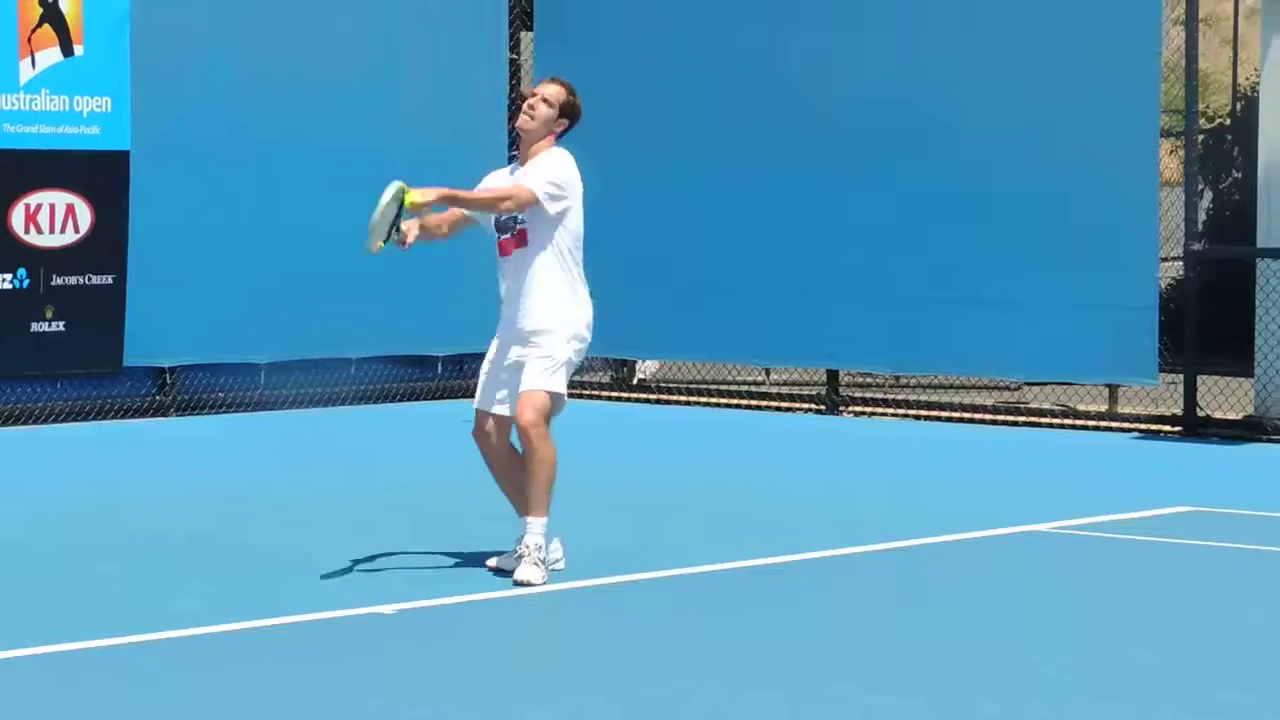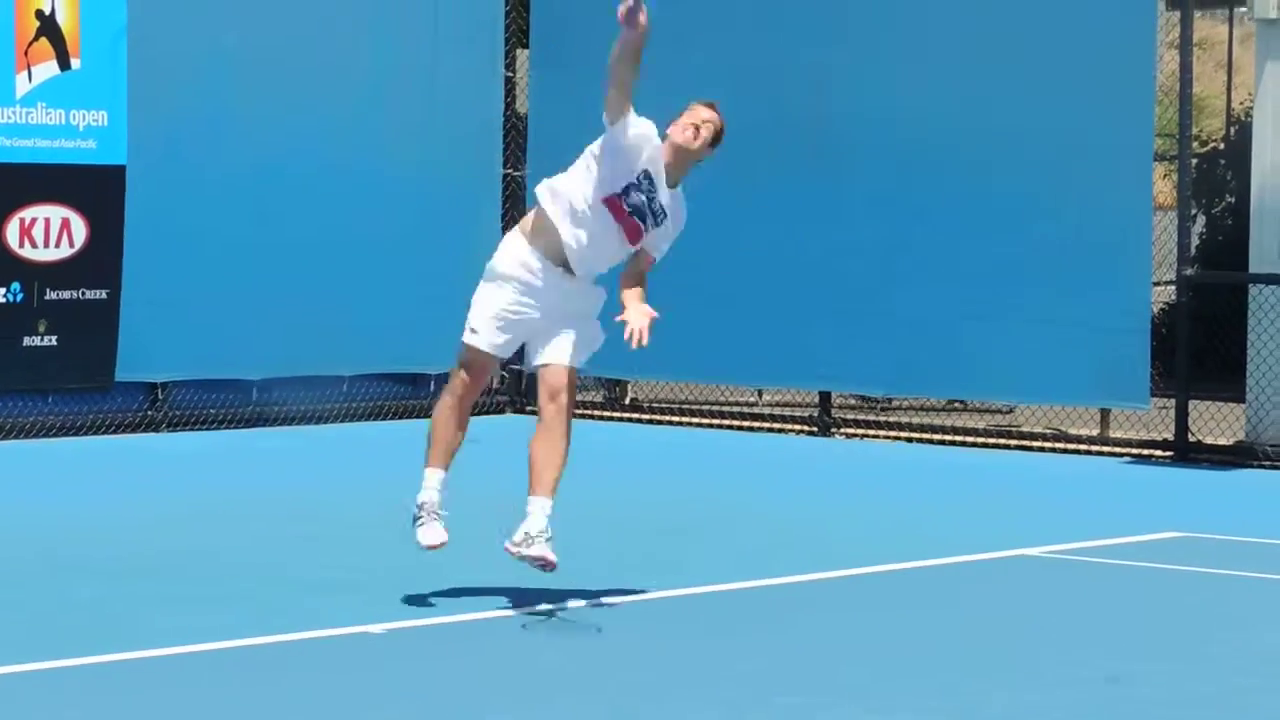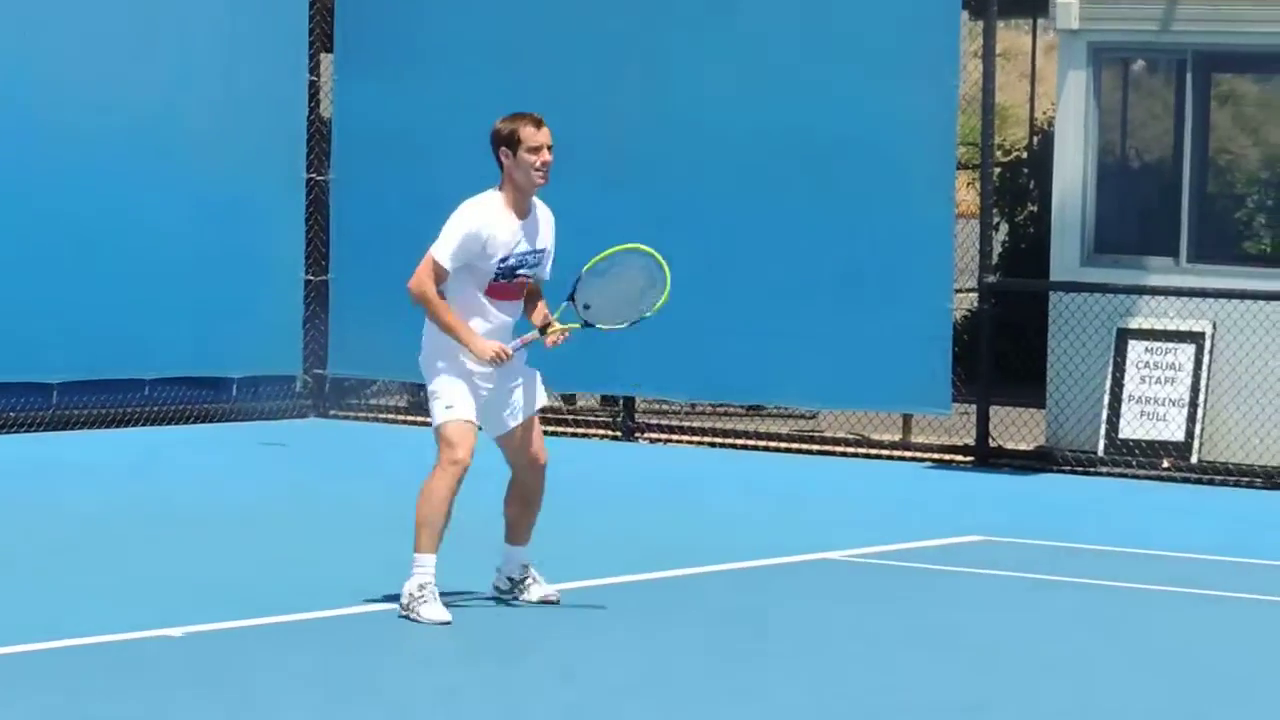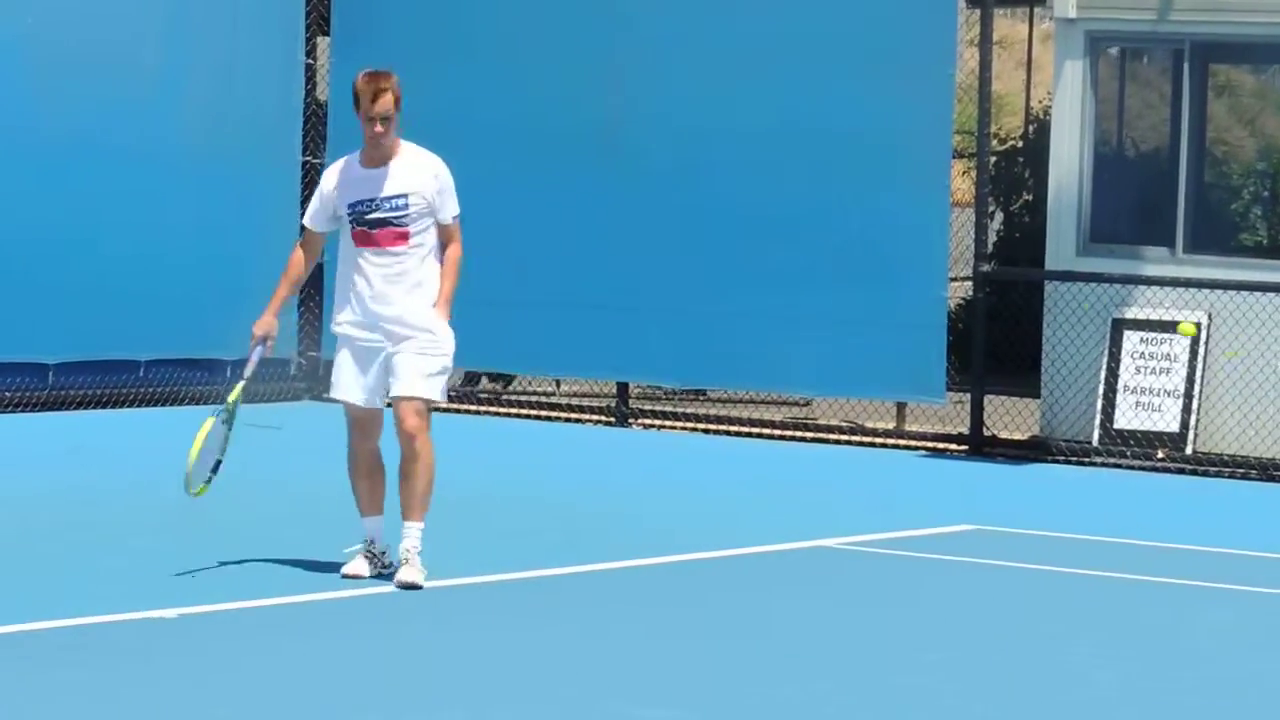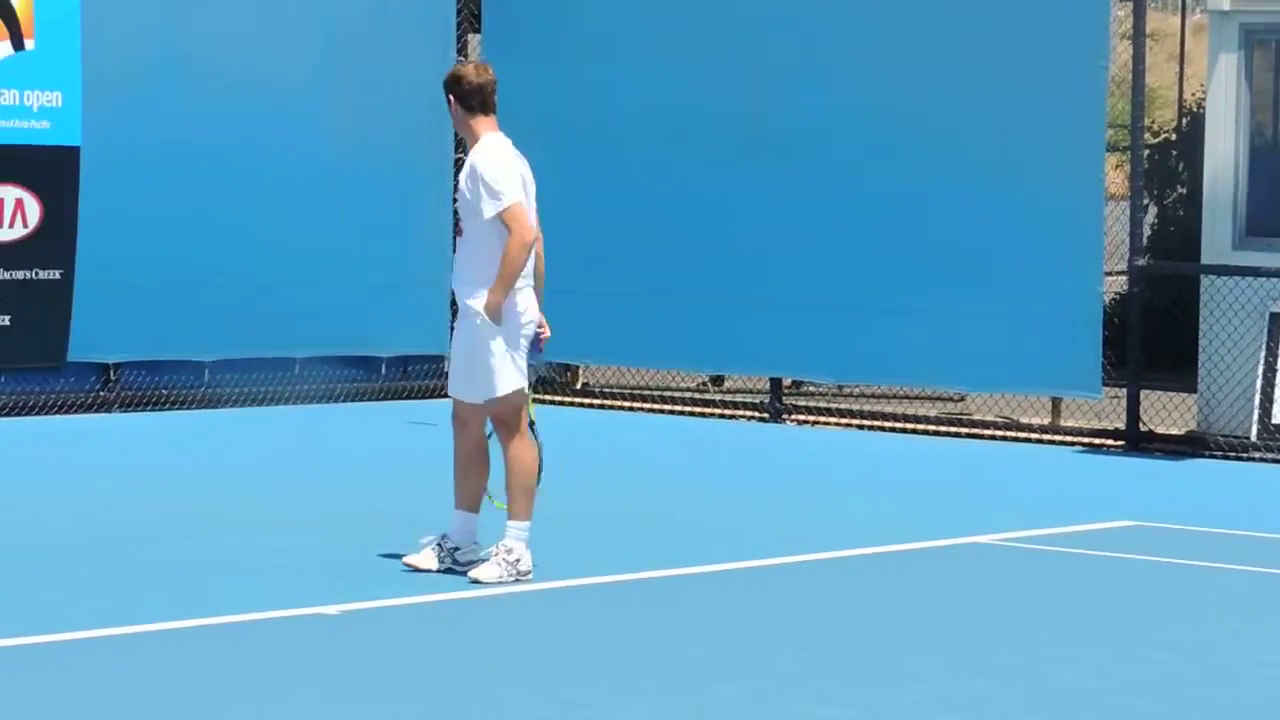
dt=1s
person 1, frame 1
left shoulder: (558, 167)
right shoulder: (500, 177)
left elbow: (508, 201)
right elbow: (450, 223)
left wrist: (441, 194)
right wrist: (417, 225)
left hip: (557, 323)
right hip: (513, 326)
left knee: (531, 418)
right knee: (489, 431)
left ankle: (535, 545)
right ankle: (538, 540)
person 1, frame 2
left shoulder: (672, 215)
right shoulder: (634, 140)
left elbow: (634, 271)
right elbow: (618, 79)
left wrist: (635, 304)
left hip: (574, 296)
right hip: (523, 264)
left knee: (556, 397)
right knee: (468, 380)
left ankle: (534, 531)
right ankle: (430, 500)
person 1, frame 3
left shoulder: (543, 219)
right shoulder: (477, 219)
right elbow: (421, 285)
left wrist: (544, 321)
right wrist: (473, 342)
left hip: (503, 357)
right hip: (455, 355)
left knee: (533, 464)
right knee: (456, 456)
left ankle: (513, 571)
right ankle: (420, 585)
person 1, frame 4
left shoulder: (431, 170)
right shoulder: (337, 177)
left elbow: (453, 244)
right elbow: (307, 249)
left wrist: (442, 308)
right wrist: (272, 312)
left hip: (418, 325)
right hip: (359, 327)
left knee: (413, 428)
right knee: (361, 434)
left ankle: (411, 548)
right ankle: (373, 546)
person 1, frame 5
left shoulder: (487, 160)
right shoulder: (504, 156)
left elbow: (523, 236)
right elbow: (534, 241)
left wrist: (498, 300)
right wrist: (535, 310)
left hip: (495, 312)
right hip: (477, 312)
left knee: (510, 425)
right knee: (466, 425)
left ankle: (516, 550)
right ankle: (459, 541)
